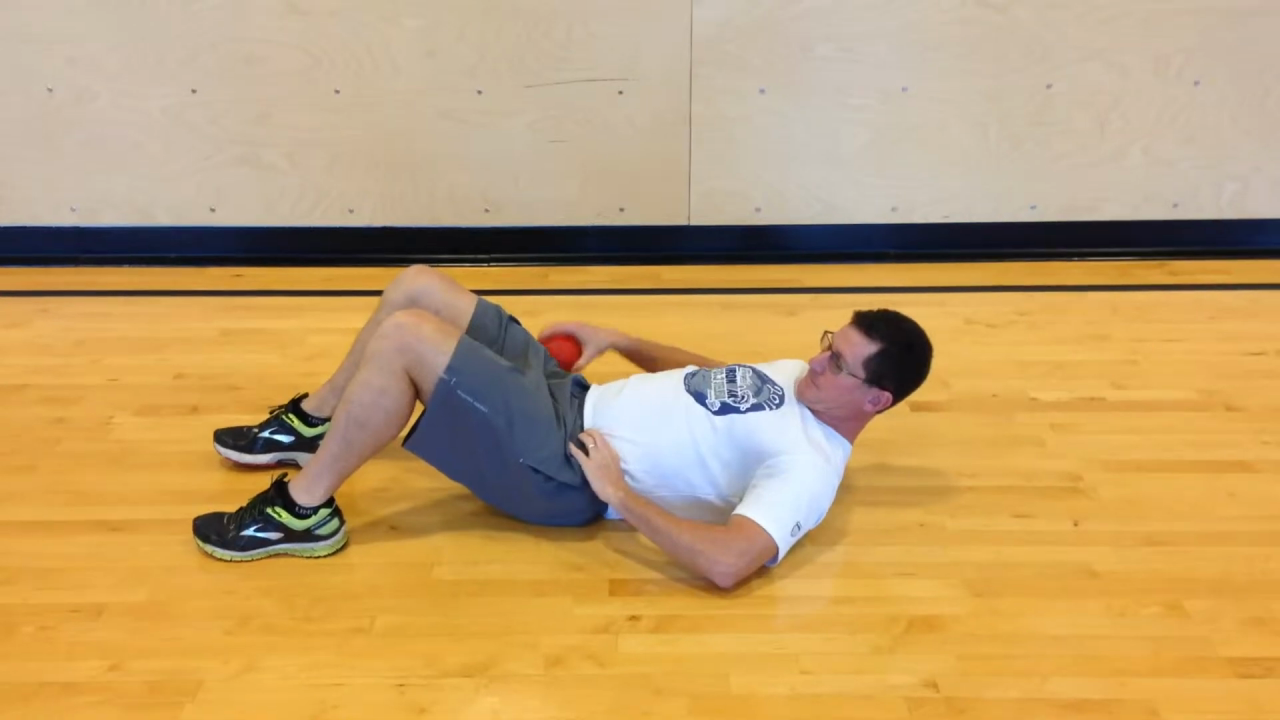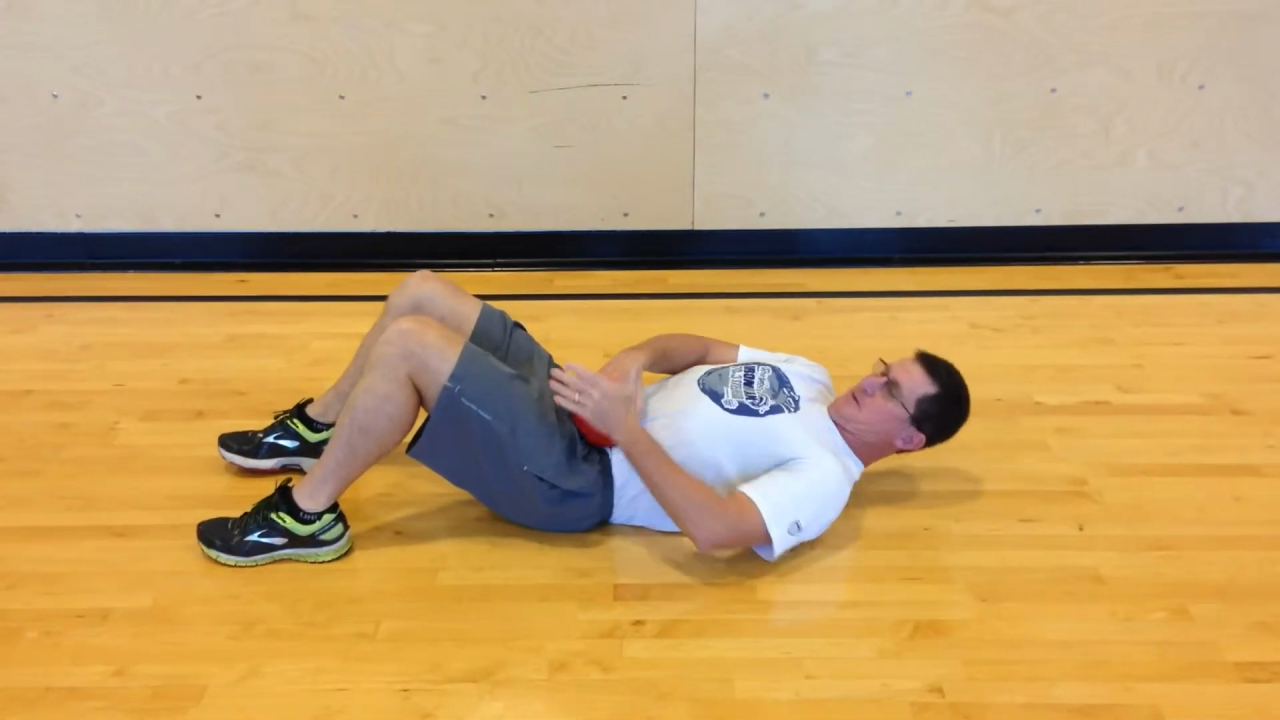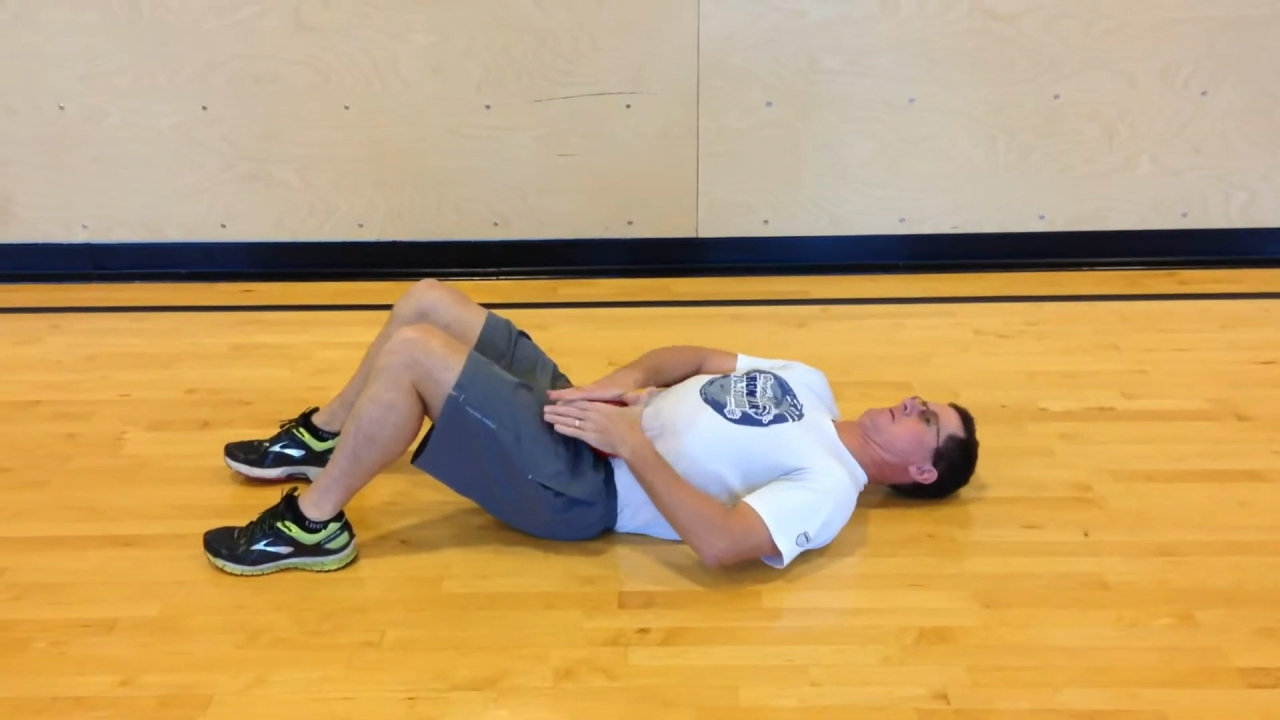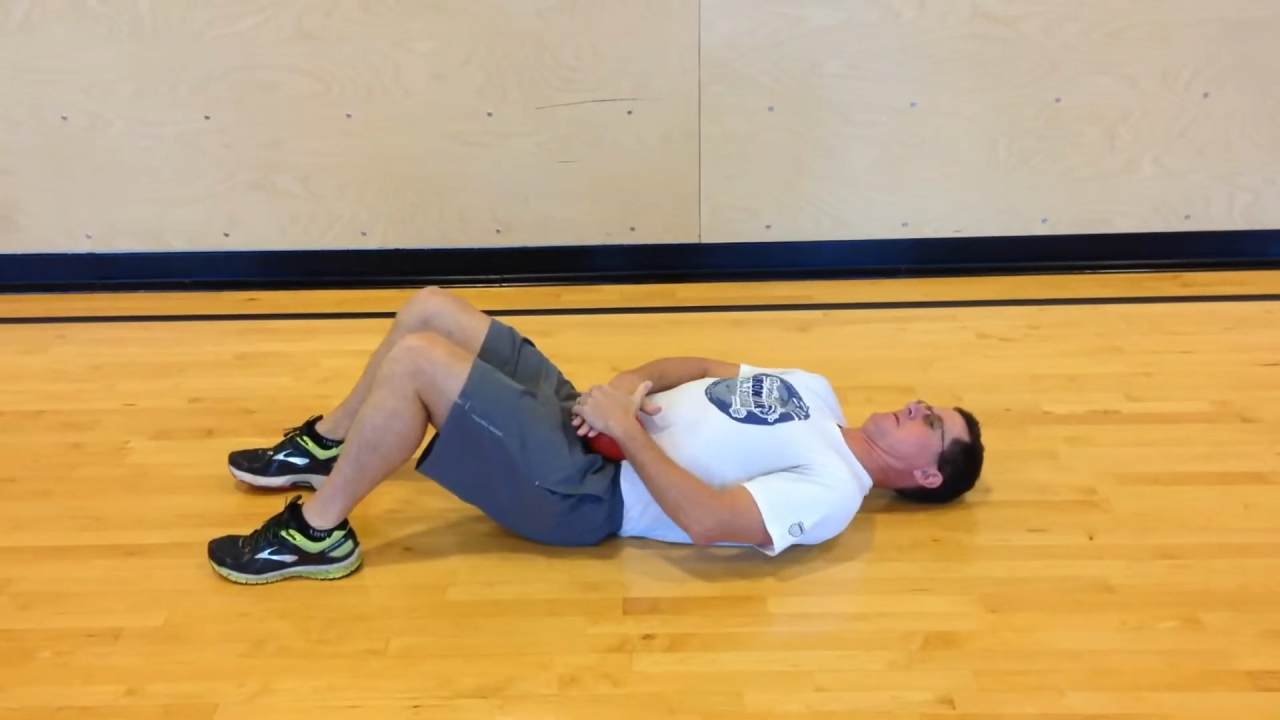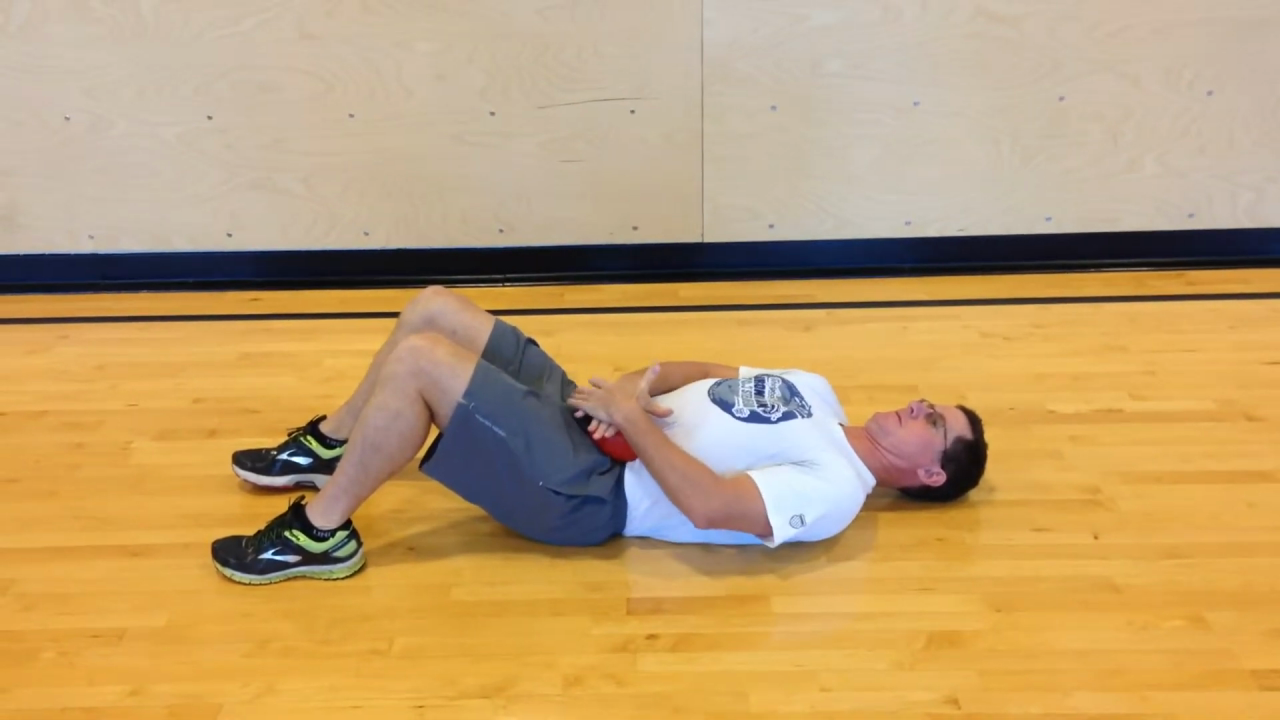
dt=1s
person 1, frame 1
left shoulder: (807, 468)
right shoulder: (795, 380)
left elbow: (726, 562)
left wrist: (618, 493)
right wrist: (619, 341)
left hip: (559, 469)
right hip: (574, 401)
left knee: (404, 335)
right knee: (415, 287)
left ankle: (302, 512)
right ankle: (309, 426)
person 1, frame 2
left shoulder: (821, 478)
right shoulder: (811, 380)
left elbow: (715, 530)
right elbow: (701, 348)
left wrist: (627, 433)
right wrist: (638, 357)
left hip: (572, 477)
right hip: (588, 411)
left knee: (408, 343)
right knee: (421, 291)
left ankle: (306, 517)
right ankle: (313, 431)
person 1, frame 3
left shoulder: (827, 489)
right shoulder: (811, 386)
left elbow: (719, 543)
right elbow: (696, 357)
left wrist: (632, 445)
right wrist: (626, 379)
left hip: (578, 489)
right hip: (594, 422)
left knee: (411, 352)
right knee: (426, 301)
left ankle: (312, 525)
right ankle: (318, 440)
person 1, frame 4
left shoulder: (829, 492)
right shoulder: (816, 394)
left elbow: (707, 519)
right elbow: (702, 367)
left wrist: (626, 430)
right wrist: (627, 384)
left hip: (581, 492)
right hip: (589, 422)
left knee: (415, 360)
right knee: (430, 308)
left ankle: (317, 533)
right ankle: (323, 448)
person 1, frame 5
left shoulder: (831, 491)
right shoulder: (817, 395)
left elbow: (708, 506)
right elbow: (702, 371)
left wrist: (632, 418)
right wrist: (634, 386)
left hip: (584, 493)
right hip: (596, 428)
left knee: (418, 359)
right knee: (433, 307)
left ankle: (320, 534)
right ankle: (326, 447)
